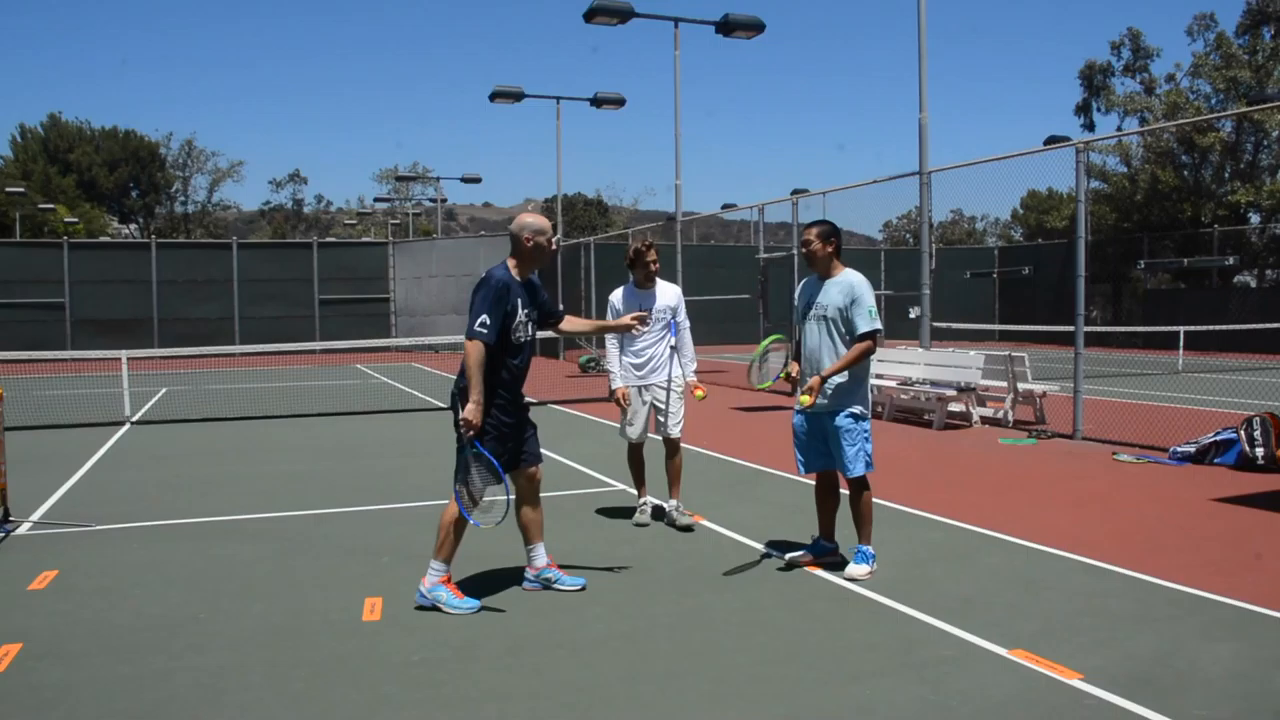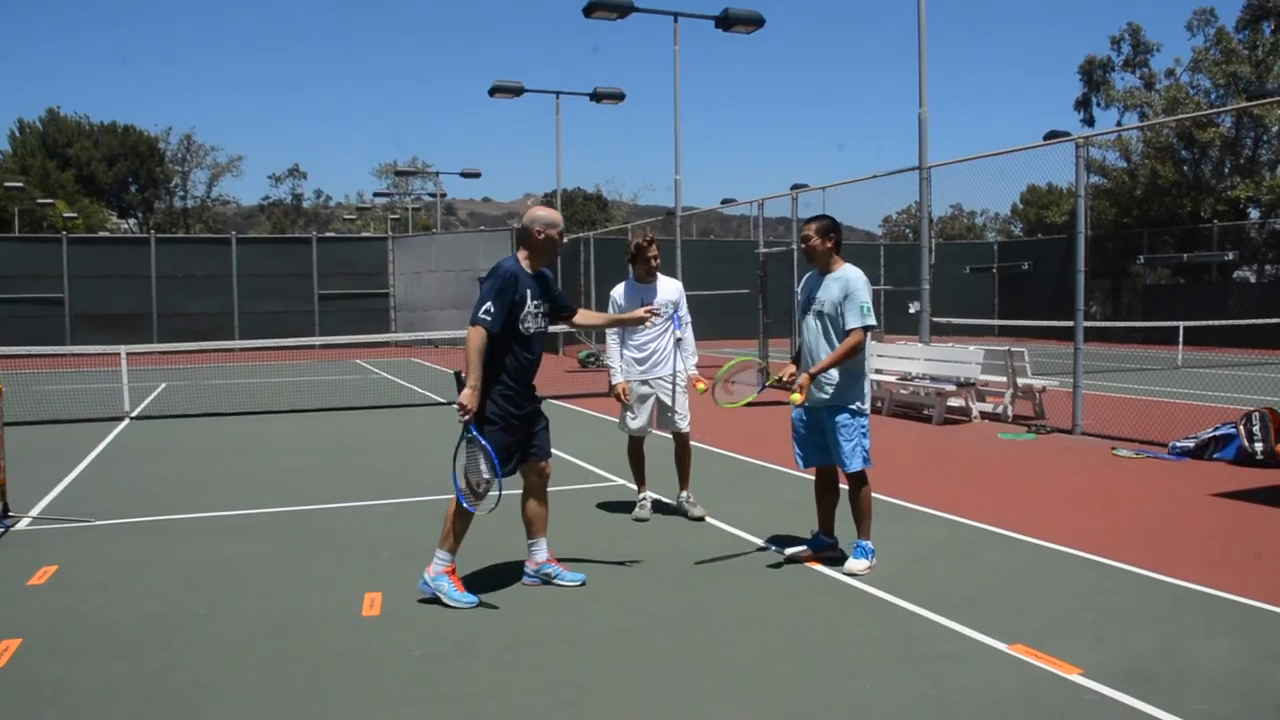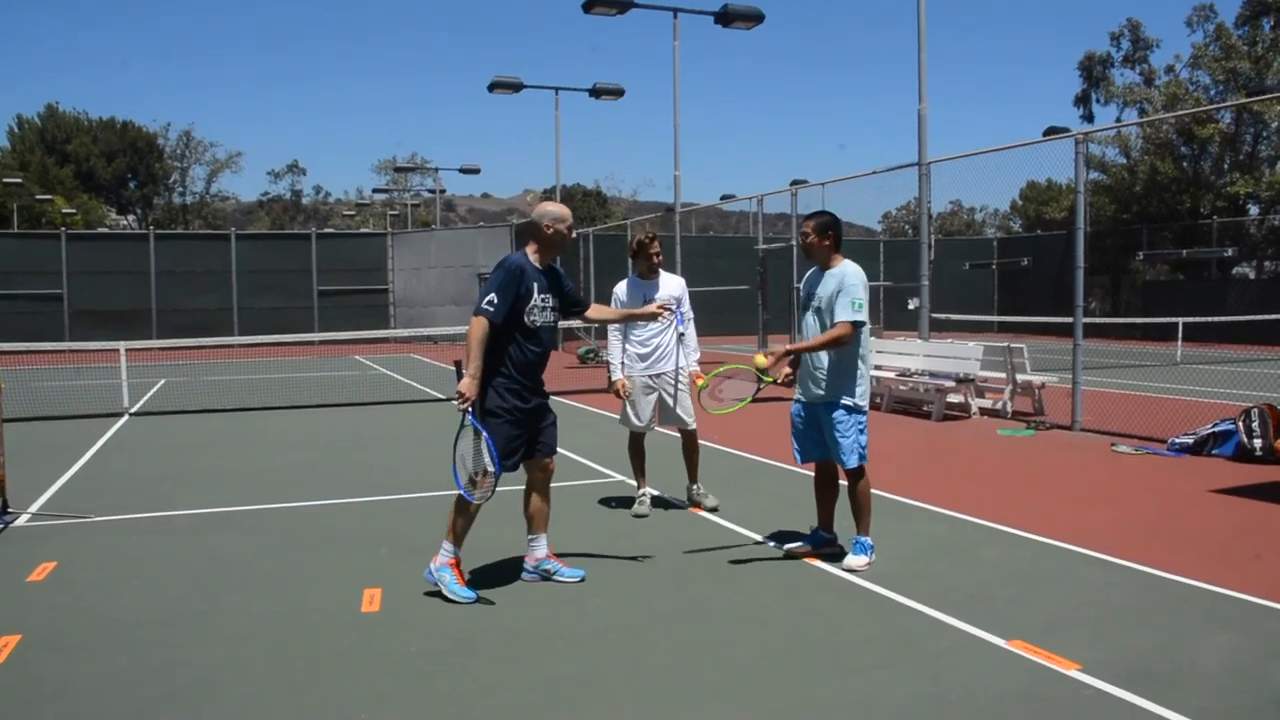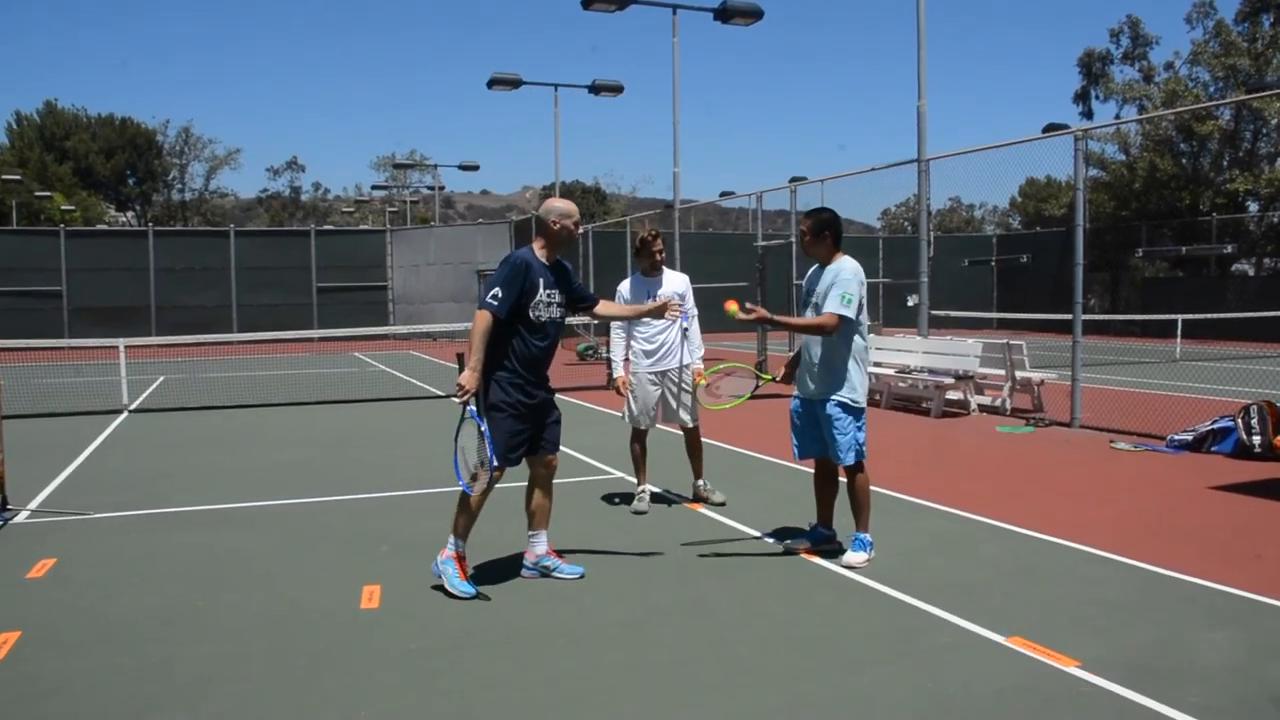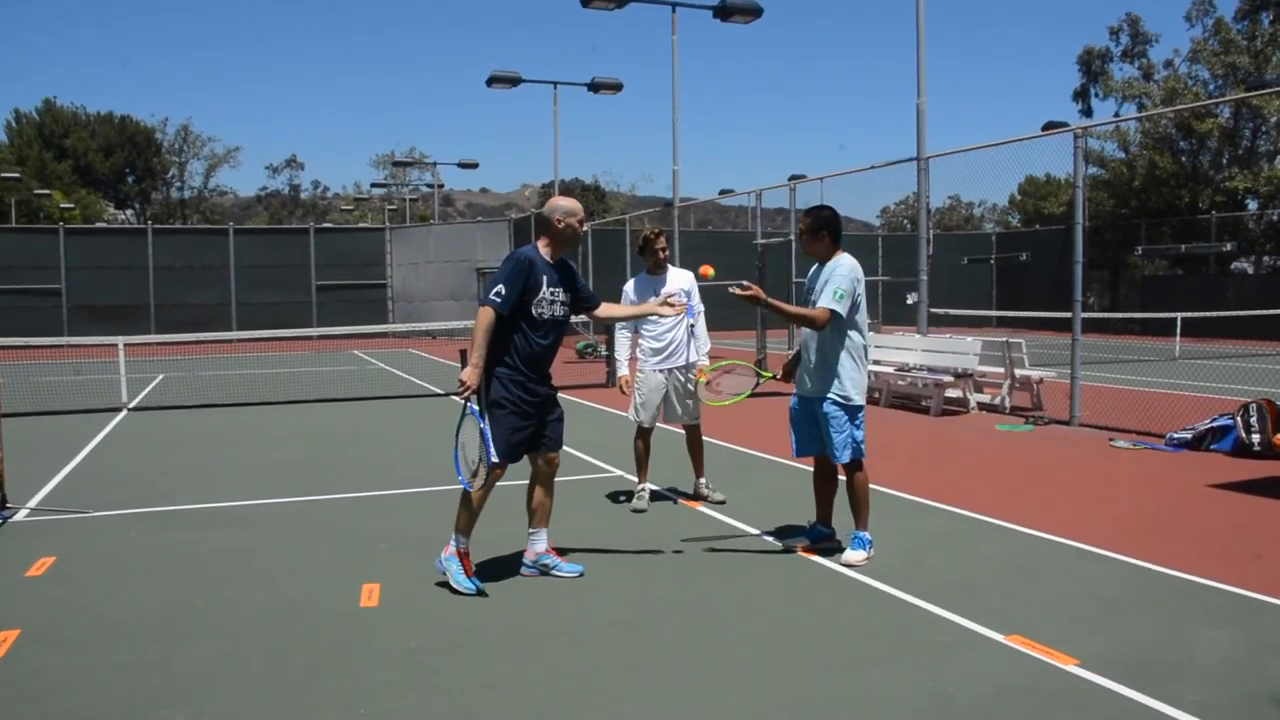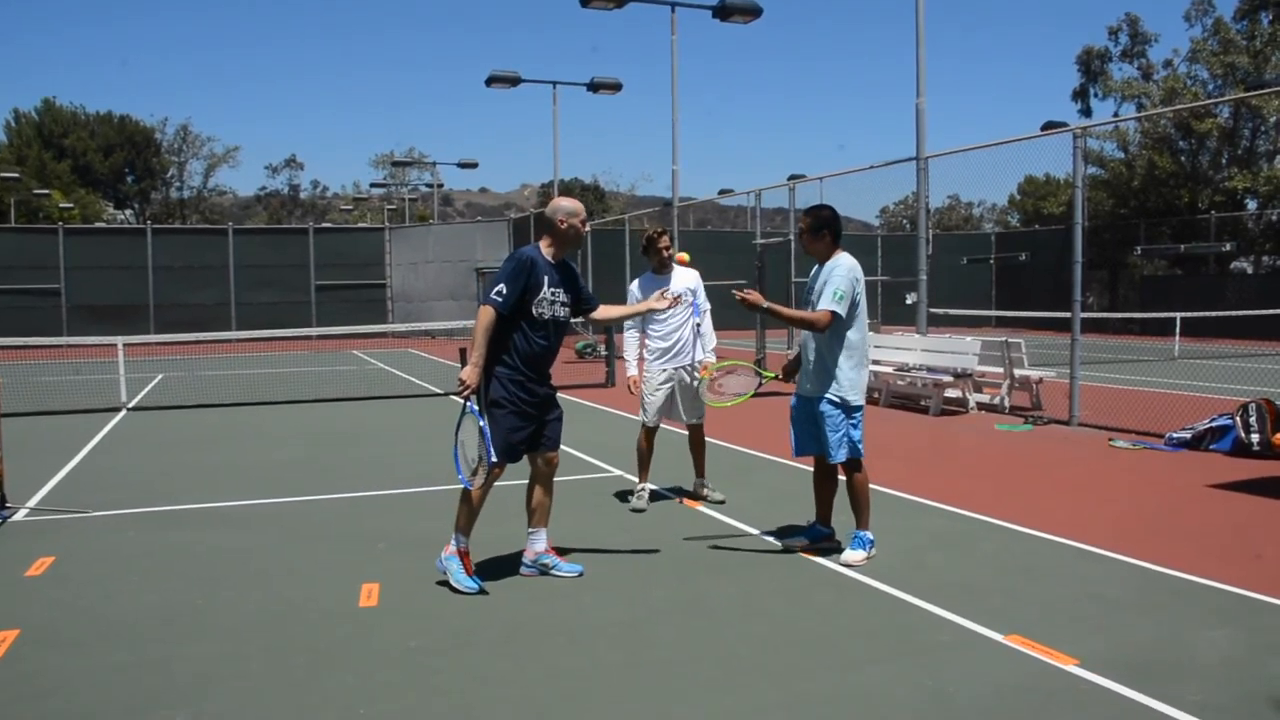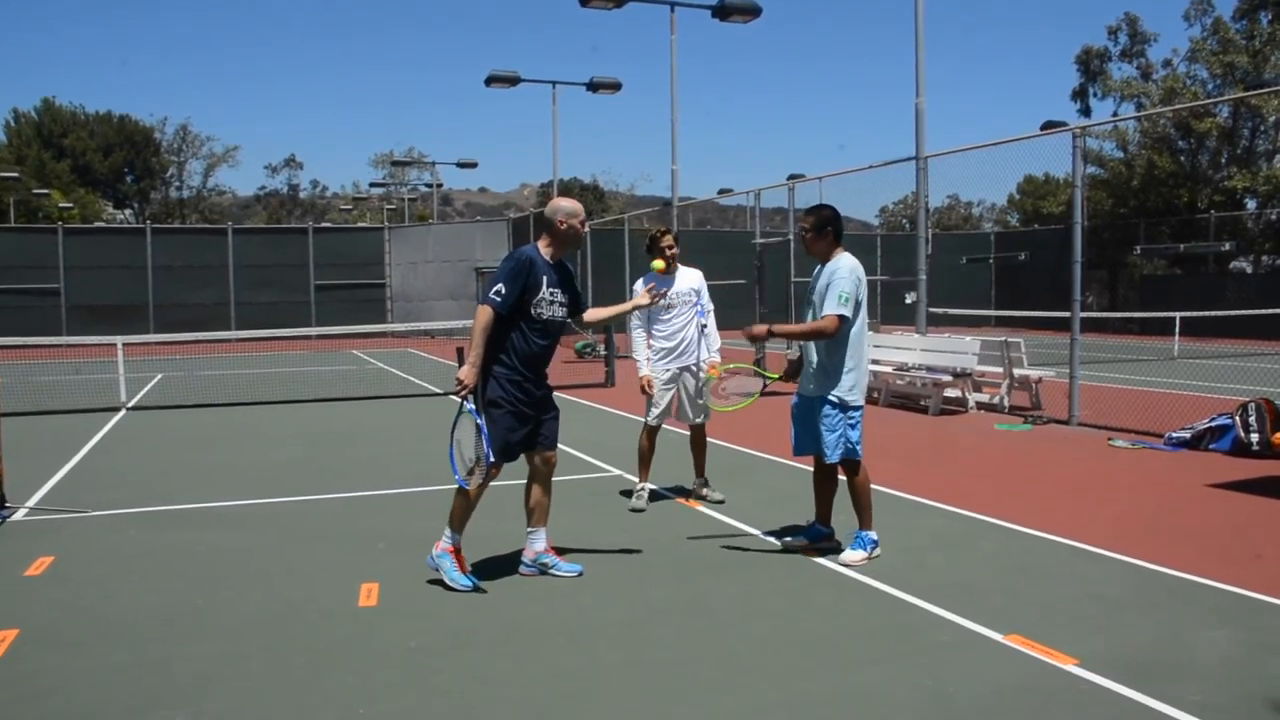
dt=0.1s
person 1, frame 1
left shoulder: (531, 286)
right shoulder: (497, 283)
left elbow: (559, 321)
right elbow: (475, 342)
left wrist: (612, 325)
right wrist: (473, 401)
left hip: (512, 406)
right hip: (484, 409)
left knee: (530, 479)
left ankle: (538, 567)
right ankle: (434, 583)
person 1, frame 2
left shoulder: (543, 279)
right shoulder: (506, 274)
left elbow: (574, 315)
right elbow: (478, 329)
left wrist: (625, 318)
right wrist: (471, 387)
left hip: (523, 398)
right hip: (492, 399)
left knee: (539, 474)
left ankle: (538, 562)
right ankle: (439, 572)
person 1, frame 3
left shoulder: (554, 276)
right shoulder: (512, 268)
left elbow: (587, 310)
right elbow: (481, 319)
left wrist: (638, 313)
right wrist: (471, 376)
left hip: (533, 393)
right hip: (500, 393)
left knee: (542, 469)
left ankle: (537, 558)
right ankle: (445, 562)
person 1, frame 4
left shoulder: (562, 272)
right shoulder: (519, 263)
left elbow: (597, 307)
right elbow: (485, 313)
left wrist: (648, 309)
right wrist: (473, 369)
left hip: (538, 388)
right hip: (504, 387)
left knee: (545, 467)
right knee: (490, 470)
left ankle: (537, 554)
right ankle: (451, 557)
person 1, frame 5
left shoulder: (567, 272)
right shoulder: (523, 260)
left elbow: (599, 309)
right elbow: (488, 310)
left wrist: (650, 309)
right wrist: (474, 365)
left hip: (540, 386)
right hip: (506, 384)
left knee: (547, 463)
right knee: (491, 468)
left ankle: (537, 553)
right ankle: (454, 553)
person 1, frame 6
left shoulder: (568, 273)
right shoulder: (524, 260)
left elbow: (596, 311)
right elbow: (488, 309)
left wrist: (646, 306)
right wrist: (474, 364)
left hip: (539, 385)
right hip: (506, 384)
left knee: (546, 464)
right knee: (490, 468)
left ankle: (536, 552)
right ankle: (455, 552)
person 1, frame 7
left shoulder: (564, 271)
right shoulder: (522, 261)
left elbow: (581, 314)
right elbow: (487, 309)
left wrist: (633, 304)
right wrist: (471, 364)
left hip: (536, 386)
right hip: (503, 383)
left knee: (543, 463)
right knee: (488, 466)
left ankle: (536, 553)
right ankle: (446, 550)
person 2, frame 1
left shoulder: (855, 284)
right shoulder: (804, 287)
left elbow: (867, 343)
left wrist: (823, 376)
right wrist: (796, 364)
left hip: (847, 403)
right hip: (811, 402)
left knee: (856, 476)
right knee: (823, 475)
left ankle: (865, 551)
right ankle: (825, 543)
person 2, frame 2
left shoulder: (852, 280)
right shoulder: (808, 282)
left elbow: (857, 339)
left wrist: (815, 372)
right wrist: (795, 364)
left hip: (845, 398)
right hip: (810, 397)
left knee: (854, 471)
right knee: (822, 470)
left ankle: (864, 545)
right ankle: (825, 538)
person 2, frame 3
left shoulder: (850, 276)
right shoulder: (811, 277)
left elbow: (842, 333)
left wrist: (791, 349)
right wrist: (794, 364)
left hip: (843, 395)
right hip: (809, 392)
left knee: (853, 467)
right knee: (821, 466)
left ankle: (863, 541)
right ankle: (824, 534)
person 2, frame 4
left shoulder: (848, 272)
right shoulder: (815, 273)
left elbow: (827, 324)
left wrist: (769, 318)
right wrist: (794, 361)
left hip: (839, 390)
right hip: (809, 388)
left knee: (851, 462)
right knee: (821, 461)
left ankle: (863, 538)
right ankle: (824, 531)
person 2, frame 5
left shoulder: (844, 269)
right shoulder: (817, 269)
left elbow: (819, 319)
left wrist: (766, 301)
right wrist: (796, 360)
left hip: (839, 388)
right hip: (811, 385)
left knee: (850, 461)
right knee: (821, 460)
left ankle: (862, 536)
right ankle: (823, 529)
person 2, frame 6
left shoulder: (844, 269)
right shoulder: (820, 268)
left elbow: (821, 322)
left wrist: (766, 307)
right wrist: (797, 360)
left hip: (838, 387)
right hip: (811, 385)
left knee: (849, 460)
right knee: (821, 459)
left ankle: (863, 536)
right ankle: (822, 529)
person 2, frame 7
left shoulder: (845, 270)
right shoulder: (823, 269)
left elbow: (828, 327)
left wrist: (771, 331)
right wrist: (799, 361)
left hip: (837, 388)
right hip: (813, 386)
left knee: (848, 460)
right knee: (821, 460)
left ankle: (867, 536)
right ankle: (821, 529)
person 3, frame 1
left shoulder: (673, 293)
right shoulder: (617, 298)
left elbow: (683, 334)
right elbow: (612, 342)
left wrist: (690, 373)
right wrist: (616, 382)
left hip: (667, 379)
right hip: (633, 382)
left knee: (672, 440)
right knee: (635, 442)
left ankle: (673, 505)
right ankle: (643, 501)
person 3, frame 2
left shoulder: (674, 287)
right shoulder: (619, 293)
left elbow: (685, 328)
right elbow: (613, 338)
left wrist: (691, 366)
right wrist: (617, 378)
left hip: (670, 372)
right hip: (634, 377)
left knee: (681, 433)
right knee: (635, 436)
left ankle: (685, 496)
right ankle: (643, 496)
person 3, frame 3
left shoulder: (676, 283)
right shoulder: (622, 290)
left elbow: (687, 325)
right elbow: (615, 333)
left wrist: (693, 363)
right wrist: (616, 373)
left hip: (675, 369)
right hip: (638, 372)
left knee: (688, 429)
right knee: (637, 432)
left ankle: (695, 490)
right ankle: (642, 492)
person 3, frame 4
left shoulder: (680, 281)
right shoulder: (627, 288)
left elbow: (691, 322)
right elbow: (619, 331)
left wrist: (697, 361)
right wrist: (618, 371)
left hip: (679, 366)
right hip: (643, 369)
left knee: (690, 427)
right knee: (639, 429)
left ankle: (700, 485)
right ankle: (642, 489)
person 3, frame 5
left shoulder: (686, 278)
right shoulder: (633, 287)
left elbow: (698, 318)
right elbow: (625, 330)
left wrist: (703, 357)
right wrist: (622, 369)
left hip: (685, 364)
right hip: (650, 367)
left knee: (692, 425)
right knee: (644, 427)
left ankle: (700, 483)
right ankle: (642, 488)
person 3, frame 6
left shoulder: (691, 277)
right shoulder: (638, 286)
left elbow: (704, 317)
right elbow: (632, 330)
left wrist: (709, 355)
right wrist: (631, 369)
left hip: (691, 362)
right hip: (657, 366)
left knee: (695, 425)
right knee: (649, 426)
left ankle: (700, 483)
right ankle: (642, 487)
person 3, frame 7
left shoulder: (695, 277)
right shoulder: (643, 286)
left elbow: (708, 317)
right elbow: (638, 330)
left wrist: (714, 354)
right wrist: (643, 370)
left hip: (695, 362)
right hip: (661, 366)
left knee: (698, 424)
right knee: (651, 426)
left ankle: (700, 483)
right ankle: (642, 487)
